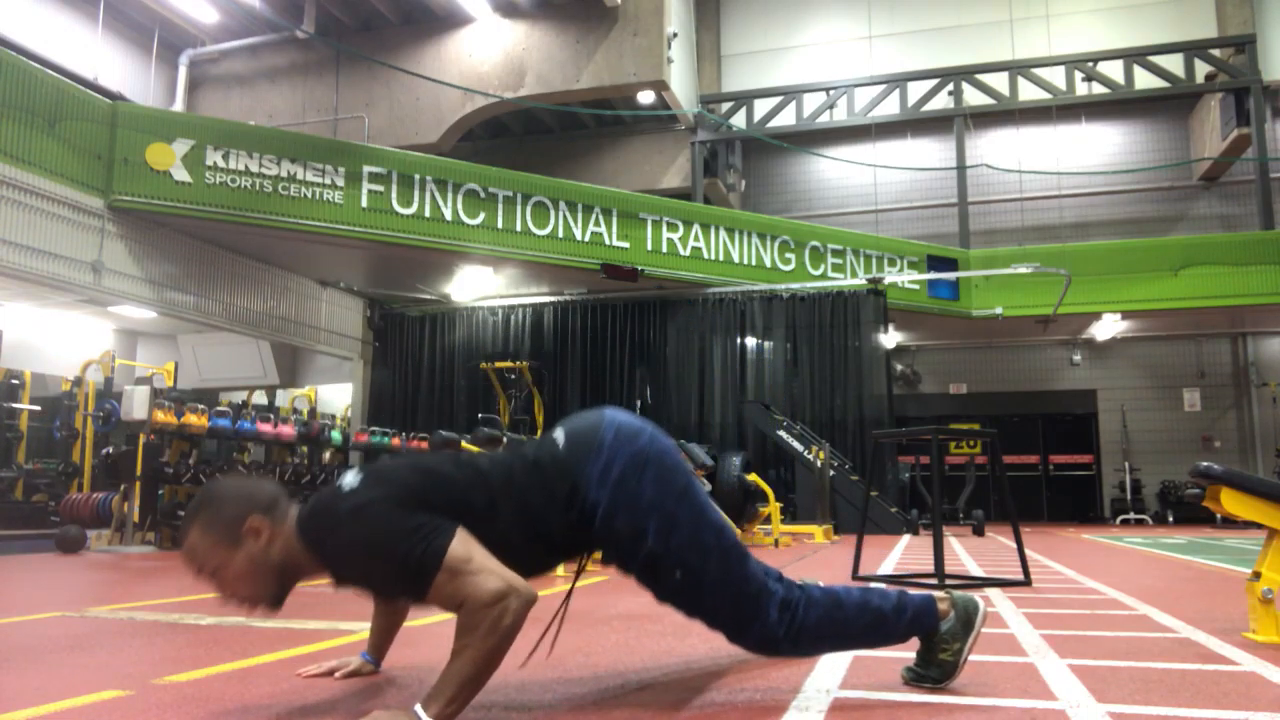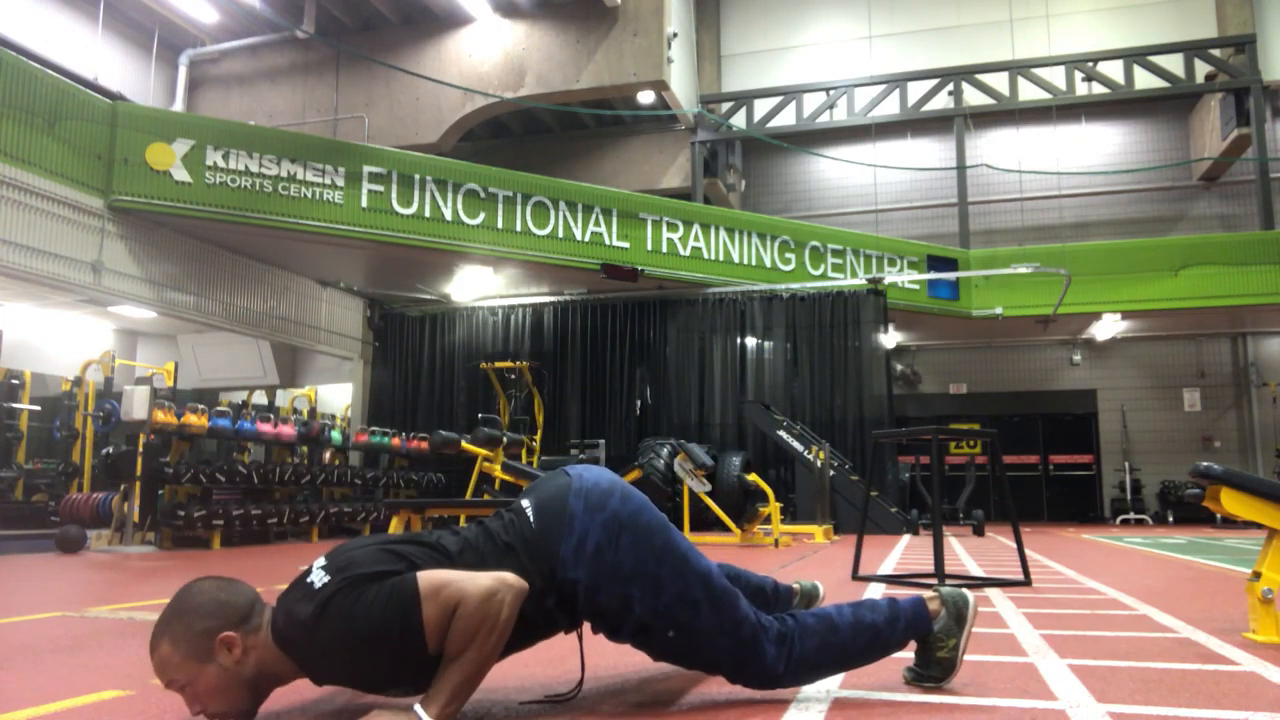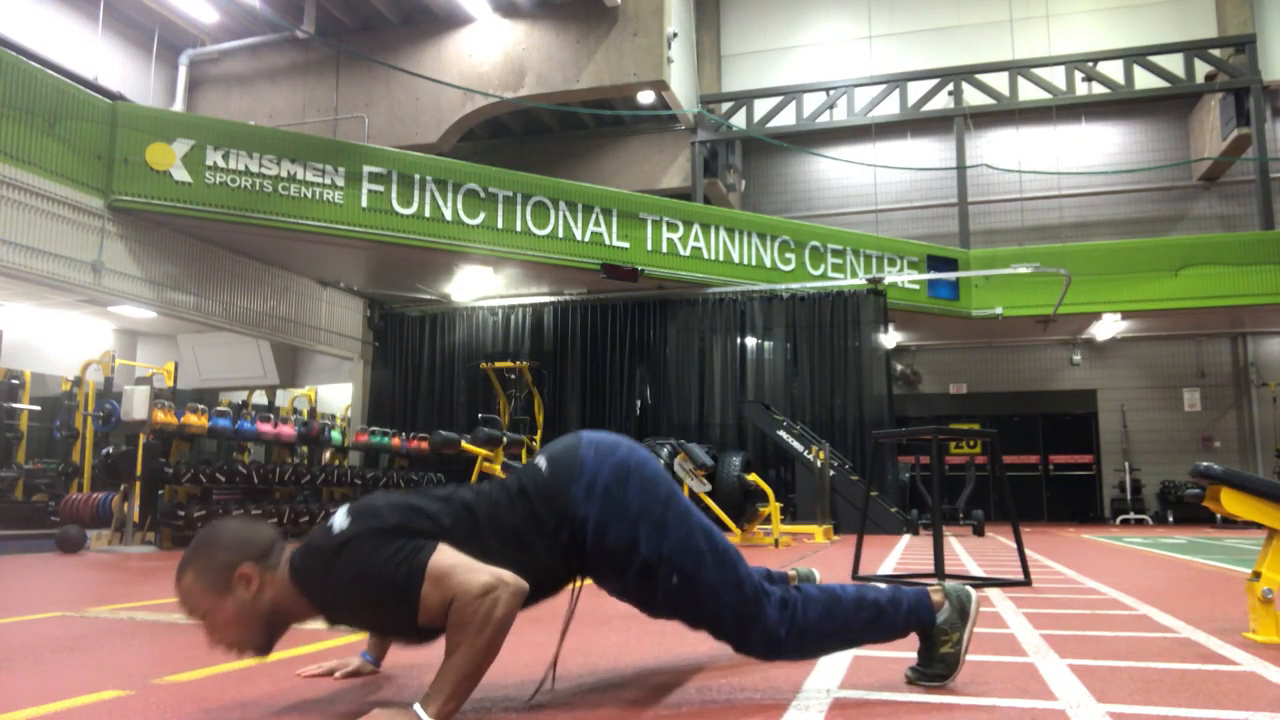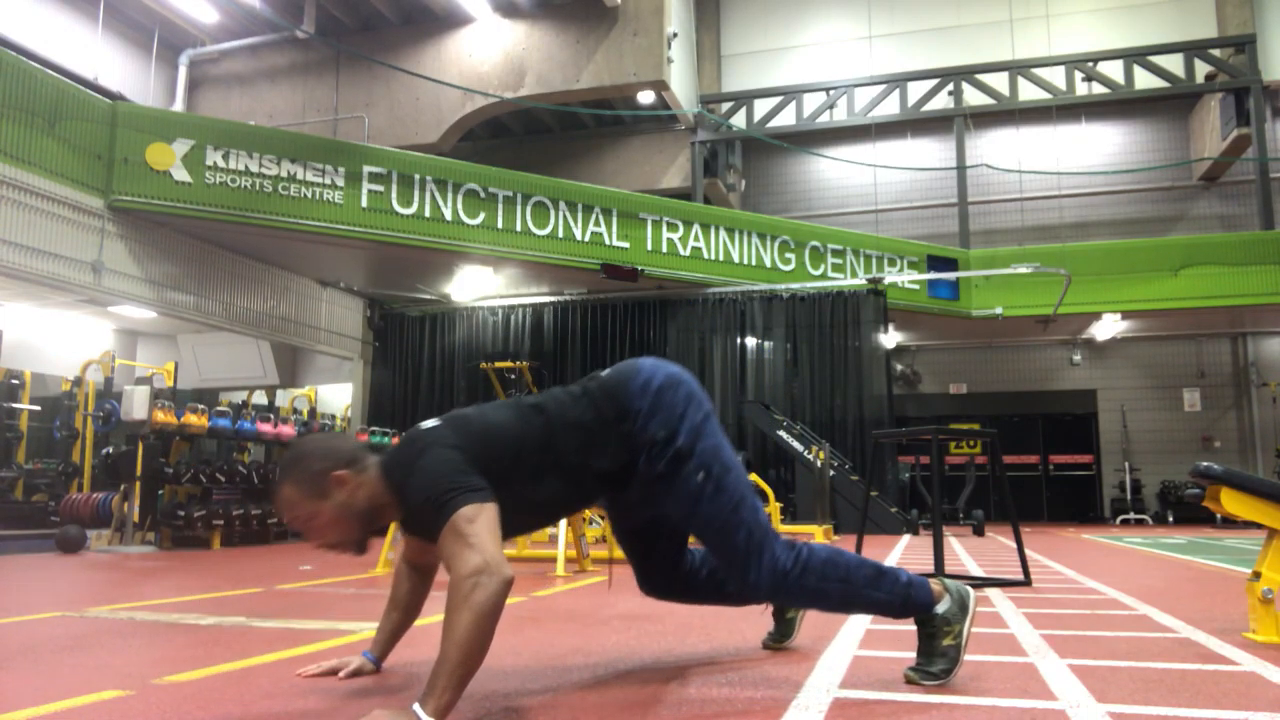
dt=0.4s
person 1, frame 1
left shoulder: (356, 525)
right shoulder: (343, 515)
left elbow: (503, 596)
left hip: (615, 476)
right hip: (601, 457)
left knee: (762, 620)
right knee: (713, 581)
left ankle: (940, 614)
right ankle: (779, 584)
person 1, frame 2
left shoulder: (331, 632)
right shoulder: (311, 608)
left elbow: (496, 591)
left hip: (590, 539)
right hip: (572, 507)
right knee: (690, 586)
left ankle: (932, 611)
right ankle: (786, 594)
person 1, frame 3
left shoulder: (344, 572)
right shoulder: (327, 558)
left elbow: (496, 589)
right wrist: (372, 651)
left hip: (601, 494)
right hip: (582, 478)
left knee: (763, 624)
right knee: (675, 593)
left ankle: (935, 606)
right ankle: (782, 582)
person 1, frame 4
left shoulder: (427, 470)
right shoulder: (411, 474)
left elbow: (486, 575)
right elbow: (417, 562)
right wrist: (373, 654)
left hip: (652, 413)
right hip: (632, 429)
left knee: (762, 565)
right knee: (666, 575)
left ankle: (934, 601)
right ankle: (785, 602)
